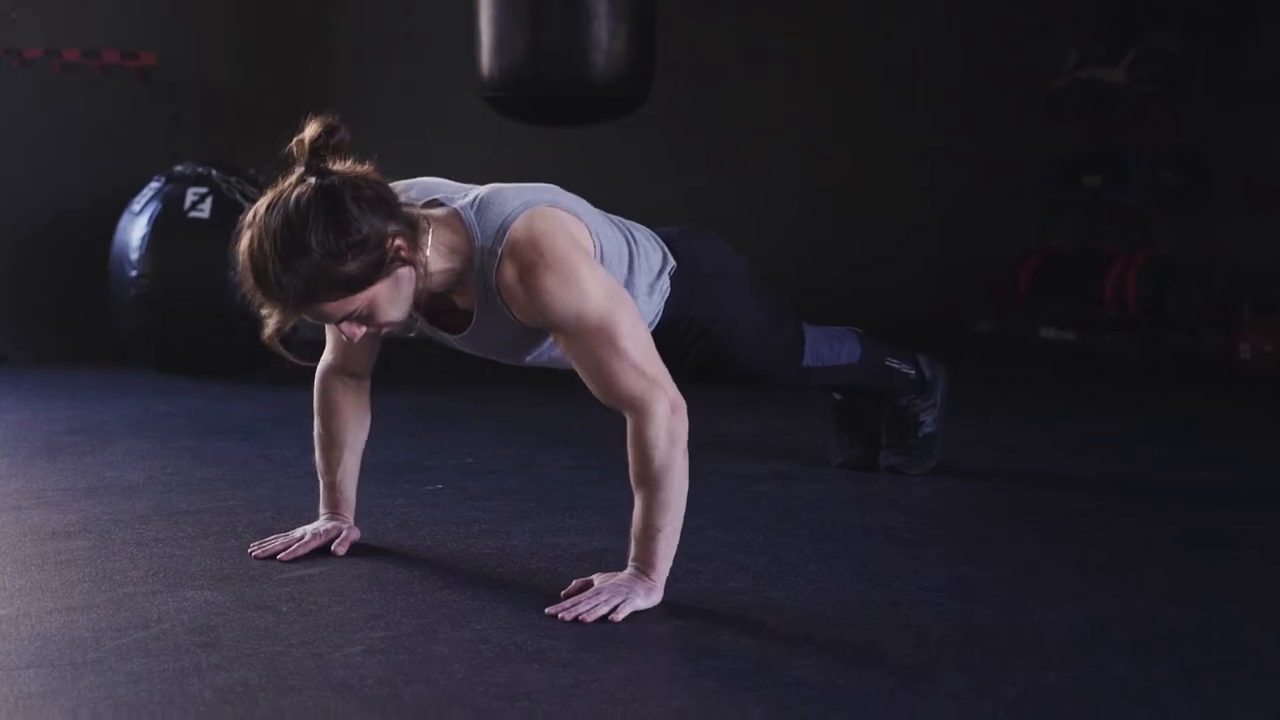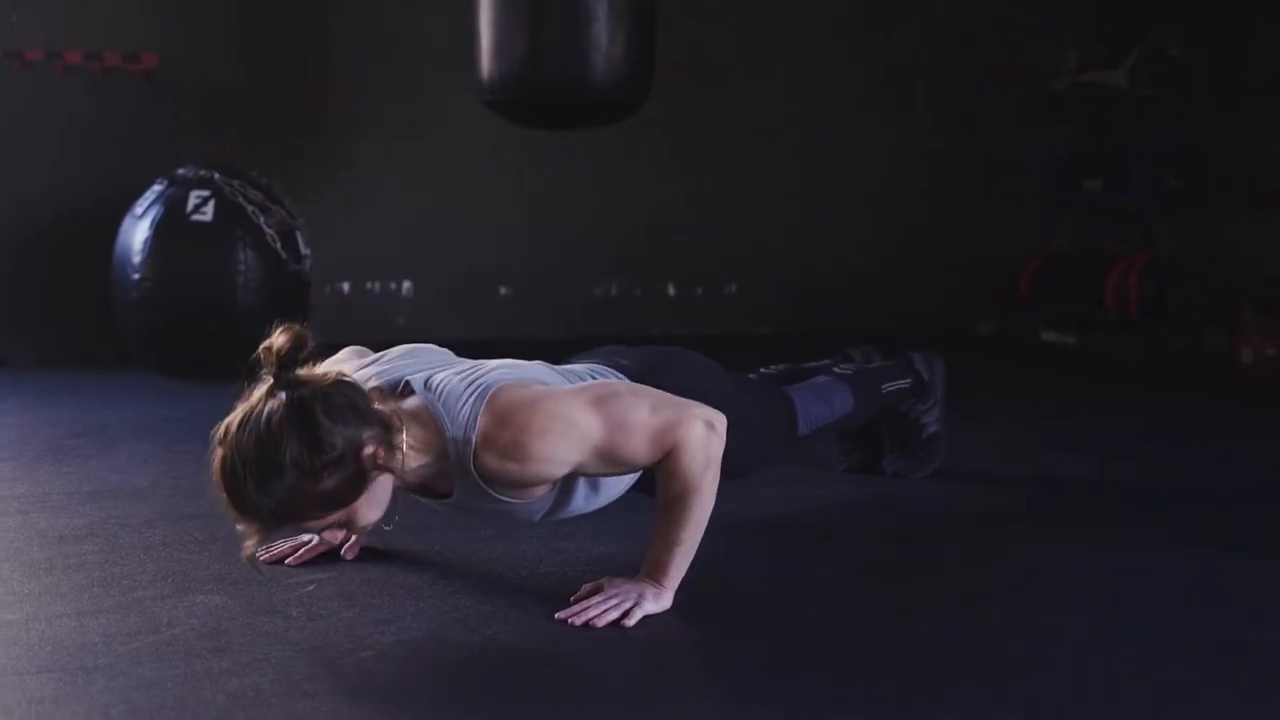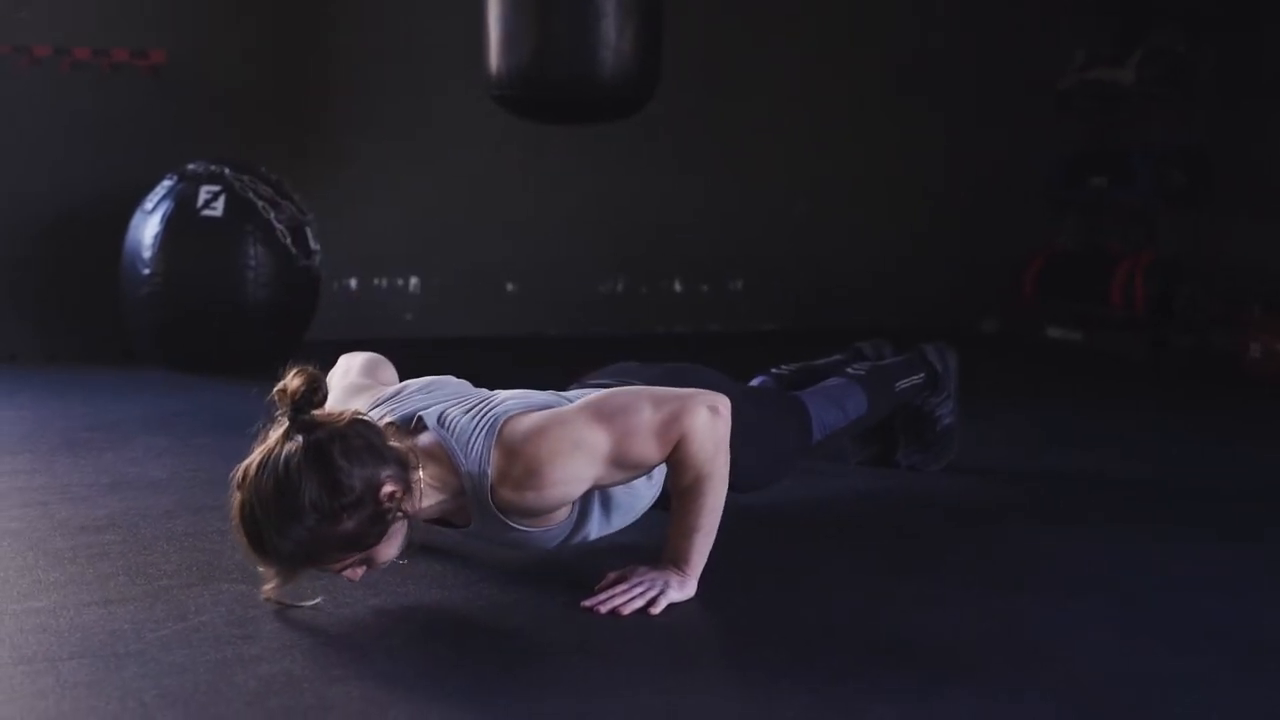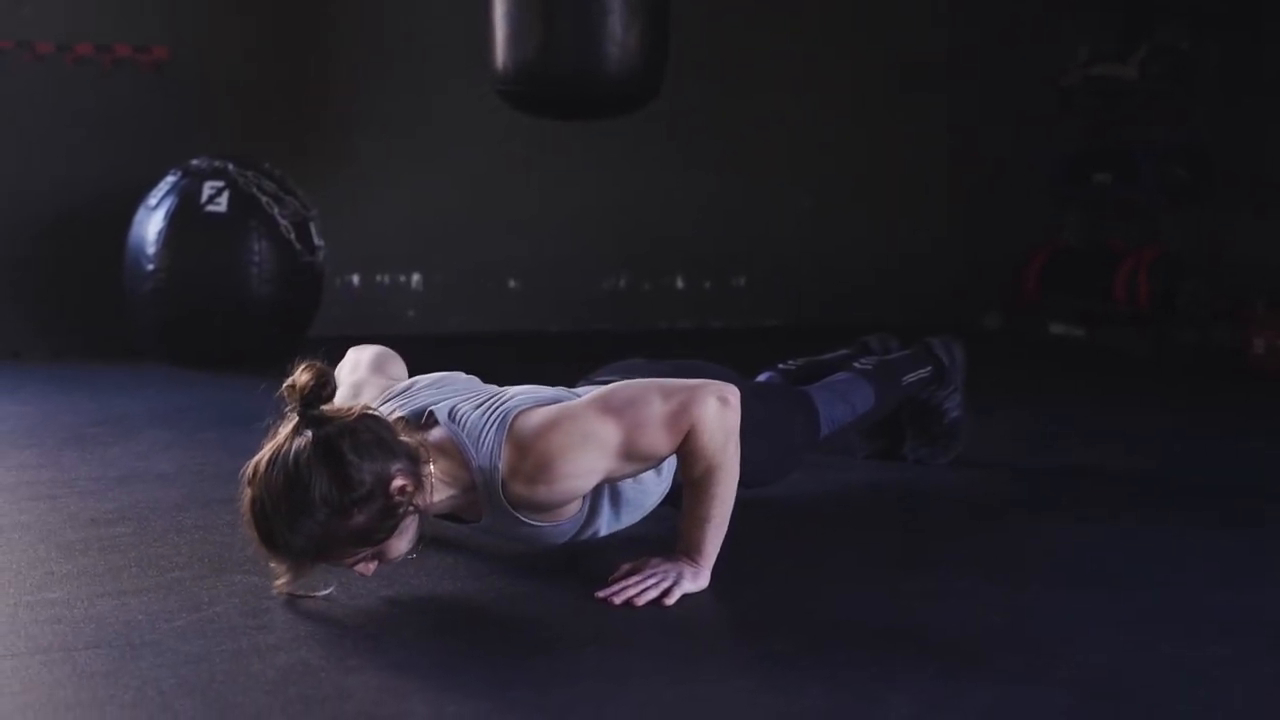
dt=1s
person 1, frame 1
left shoulder: (532, 259)
right shoulder: (370, 244)
left elbow: (657, 407)
right elbow: (342, 374)
left wrist: (648, 575)
right wrist: (336, 512)
left hip: (682, 291)
right hip: (617, 303)
left knee: (794, 357)
right knee: (795, 363)
left ankle: (909, 380)
right ankle: (863, 400)
person 1, frame 2
left shoulder: (506, 436)
right shoulder: (347, 401)
left elbow: (700, 430)
left wrist: (658, 585)
right wrist: (342, 526)
left hip: (667, 400)
right hip: (593, 382)
left knee: (786, 416)
right knee: (775, 400)
left ankle: (907, 383)
right ankle: (838, 367)
person 1, frame 3
left shoulder: (523, 471)
right shoulder: (359, 421)
left elbow: (703, 414)
right elbow: (363, 361)
left wrist: (683, 571)
right wrist: (360, 525)
left hip: (688, 420)
right hip: (606, 401)
left knee: (802, 421)
right knee: (772, 396)
left ankle: (918, 376)
right ankle: (856, 364)
person 1, frame 4
left shoulder: (536, 466)
right shoulder: (366, 419)
left elbow: (712, 406)
right elbow: (371, 355)
left wrist: (695, 563)
right wrist: (374, 519)
left hip: (695, 416)
right hip: (615, 397)
left knee: (808, 415)
right knee: (778, 389)
left ankle: (925, 369)
right ankle: (864, 356)
